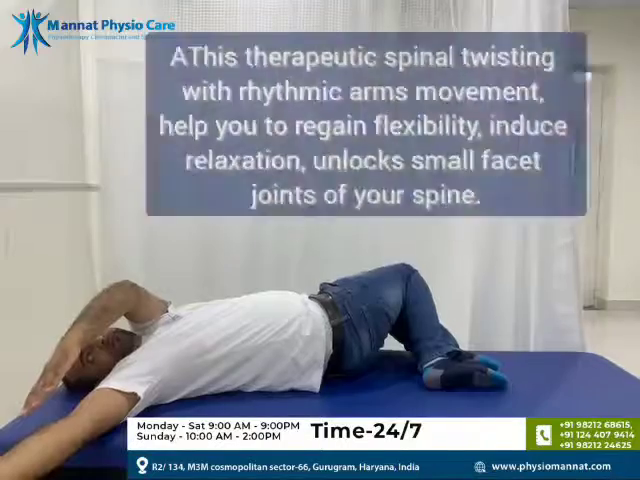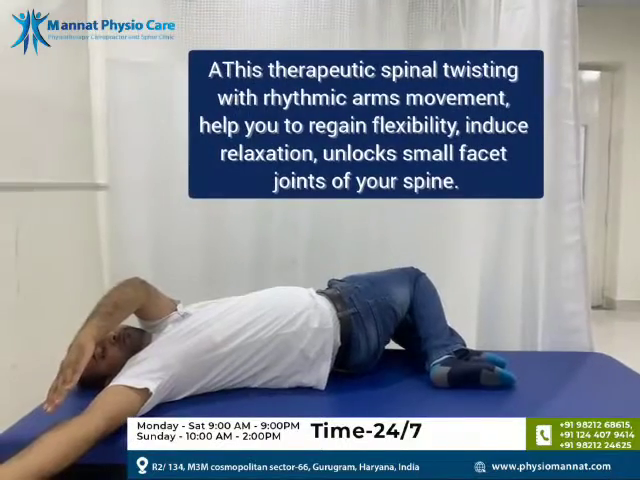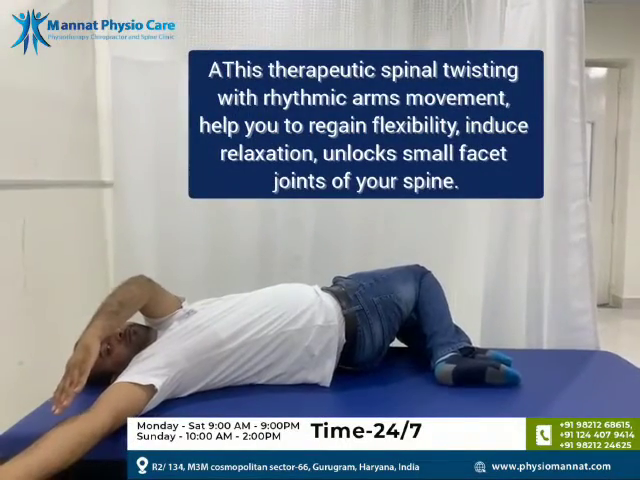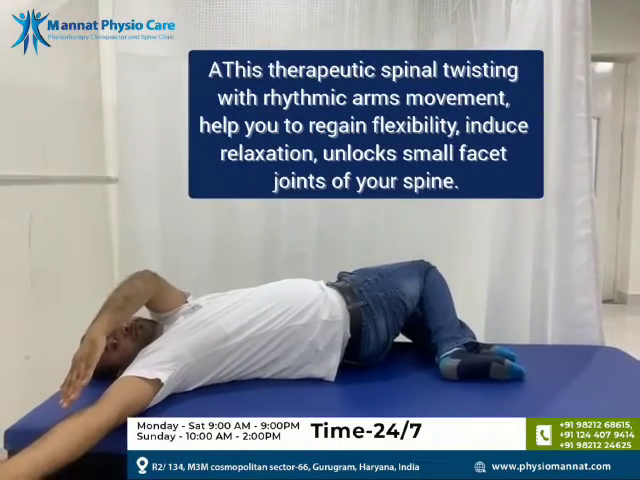
dt=0.7s
person 1, frame 1
left shoulder: (157, 327)
right shoulder: (136, 376)
left elbow: (125, 291)
right elbow: (76, 428)
left wrist: (71, 335)
left hip: (321, 317)
left knee: (402, 282)
right knee: (404, 276)
left ankle: (439, 360)
right ankle: (439, 359)
person 1, frame 2
left shoulder: (164, 326)
right shoulder: (144, 374)
left elbow: (134, 286)
right elbow: (89, 425)
left wrist: (85, 332)
left hip: (330, 317)
right knee: (413, 279)
left ankle: (445, 356)
right ankle: (447, 357)
person 1, frame 3
left shoulder: (170, 325)
right shoulder: (153, 370)
left elbow: (140, 284)
right elbow: (96, 422)
left wrist: (91, 331)
right knee: (418, 277)
left ankle: (450, 355)
right ankle: (453, 355)
person 1, frame 4
left shoulder: (175, 317)
right shoulder: (157, 366)
left elbow: (145, 279)
right elbow: (103, 416)
left wrist: (98, 325)
left hip: (337, 302)
right knee: (423, 272)
left ankle: (454, 350)
right ankle: (458, 351)
